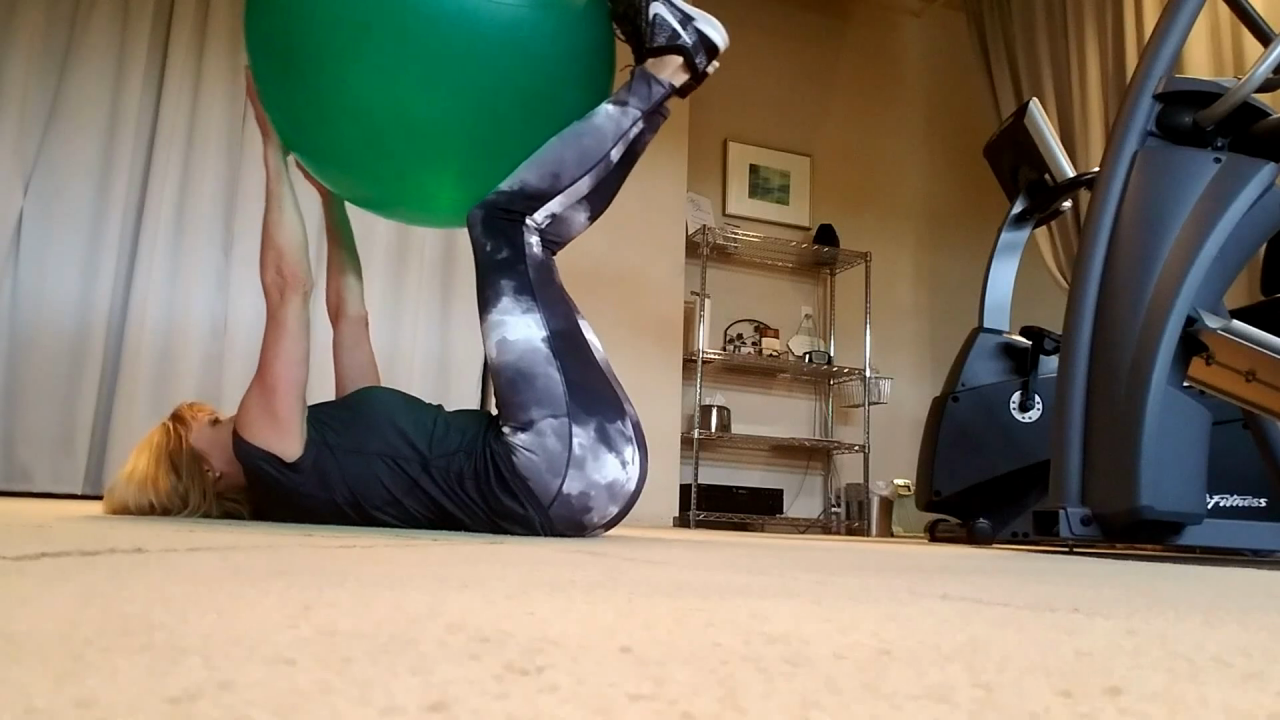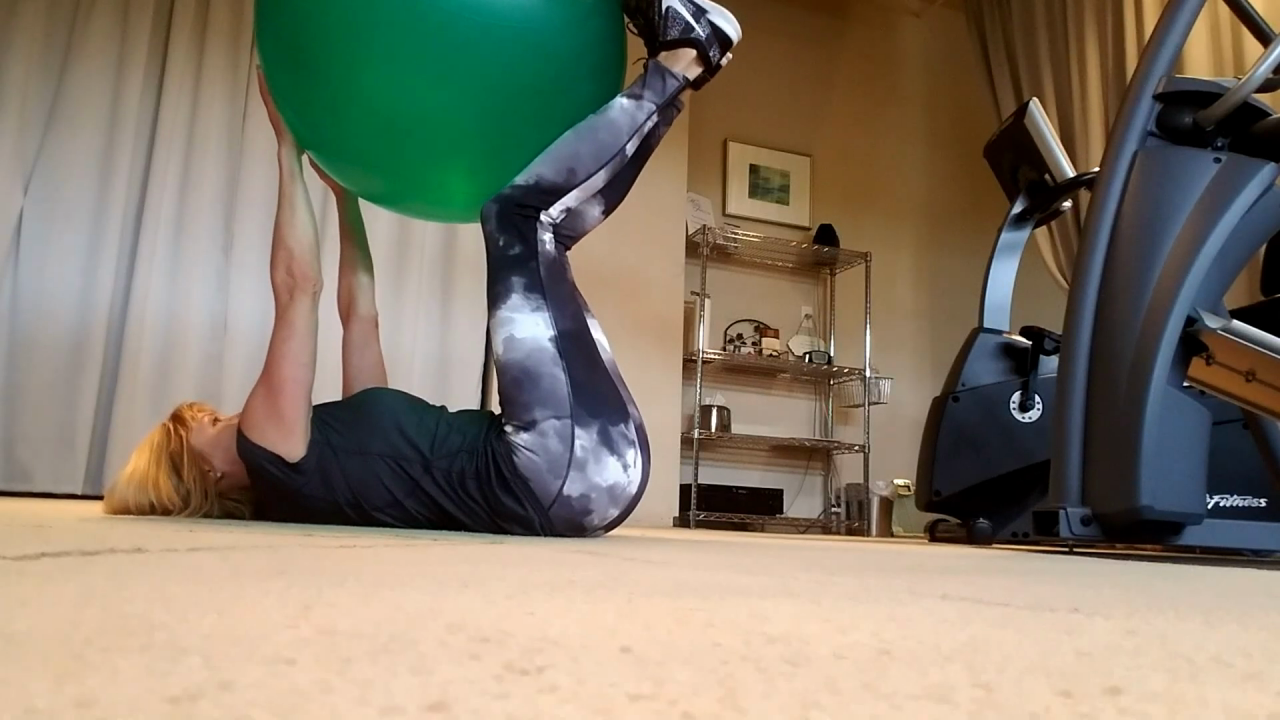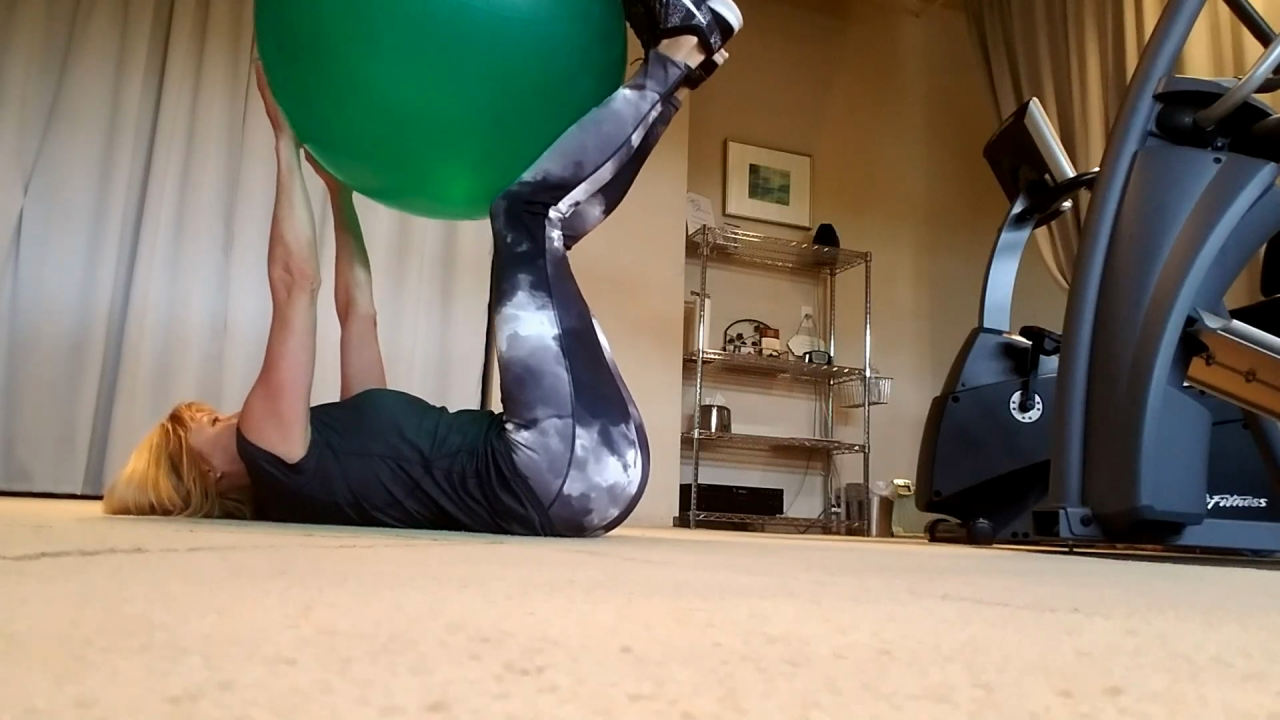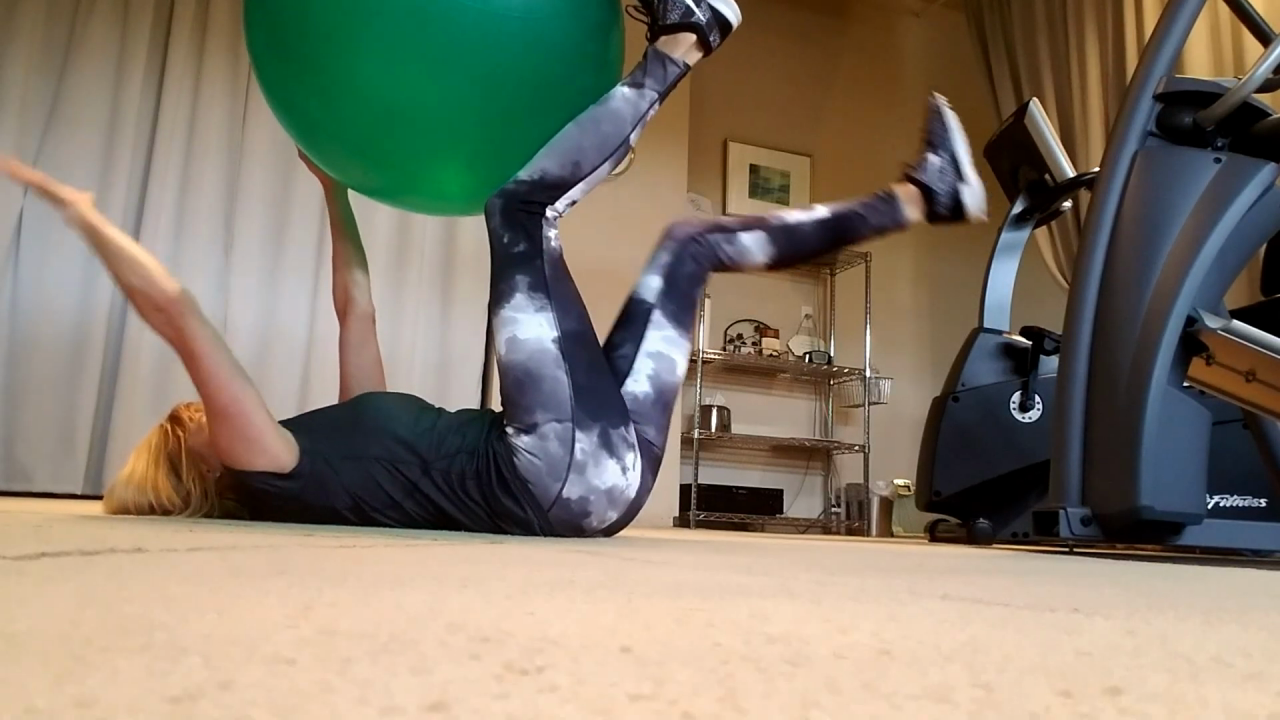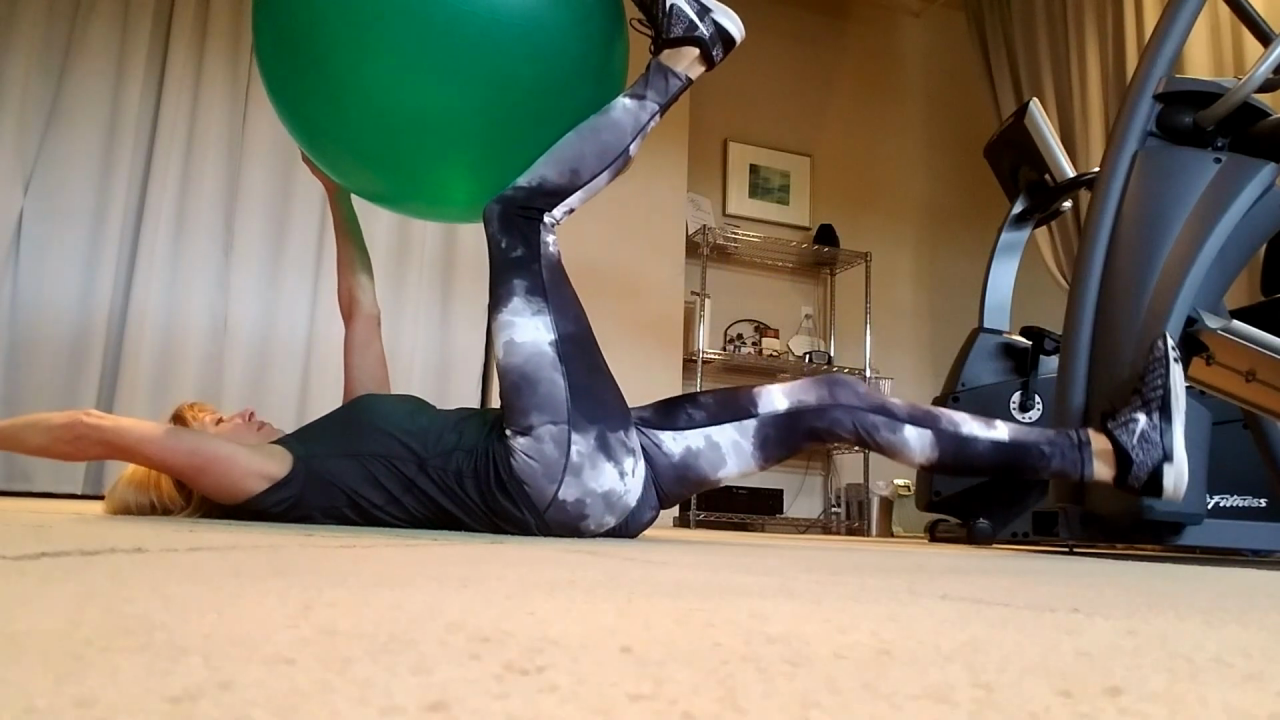
dt=1s
person 1, frame 1
left shoulder: (318, 442)
right shoulder: (268, 458)
left elbow: (346, 310)
right elbow: (288, 286)
left wrist: (331, 191)
right wrist: (274, 149)
left hip: (580, 468)
right hip: (564, 474)
left knee: (514, 233)
right knee: (502, 218)
left ankle: (662, 75)
right ankle: (664, 73)
person 1, frame 2
left shoulder: (326, 440)
right shoulder: (270, 453)
left elbow: (358, 309)
right elbow: (298, 285)
left wrist: (345, 188)
right wrist: (288, 148)
left hip: (590, 464)
right hip: (569, 476)
left knee: (536, 229)
right knee: (517, 211)
left ankle: (672, 77)
right ankle: (679, 61)
person 1, frame 3
left shoulder: (333, 436)
right shoulder: (268, 450)
left elbow: (357, 308)
right elbow: (295, 281)
left wrist: (339, 186)
right wrist: (286, 141)
left hip: (589, 464)
right hip: (566, 476)
left knee: (540, 232)
right knee: (525, 207)
left ankle: (671, 81)
person 1, frame 4
left shoulder: (328, 435)
right shoulder: (264, 465)
left elbow: (358, 310)
right elbow: (178, 311)
left wrist: (336, 191)
right wrist: (81, 208)
left hip: (594, 467)
right hip: (569, 474)
left knee: (689, 243)
right knee: (521, 207)
left ankle: (918, 197)
person 1, frame 5
left shoulder: (336, 436)
right shoulder: (266, 481)
left elbow: (361, 308)
right elbow: (113, 431)
left wrist: (339, 194)
left hip: (601, 472)
right hip: (563, 475)
left knee: (830, 398)
right knee: (518, 211)
left ankle: (1112, 454)
